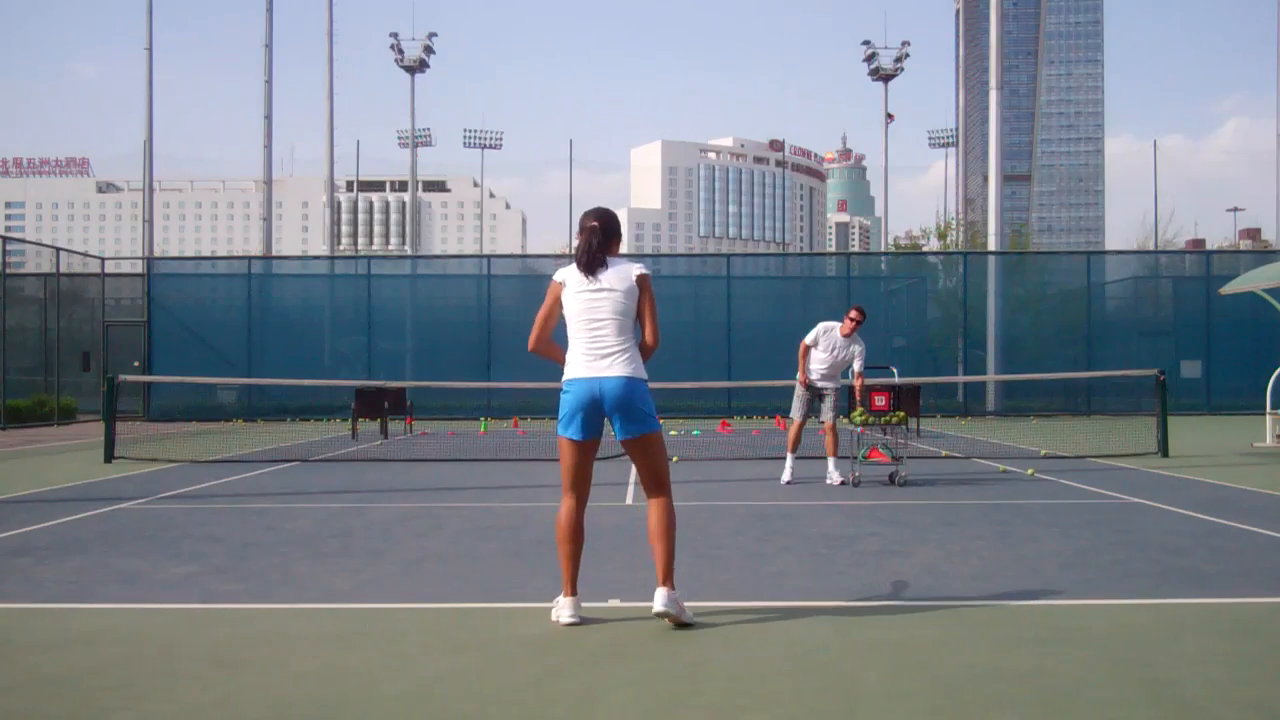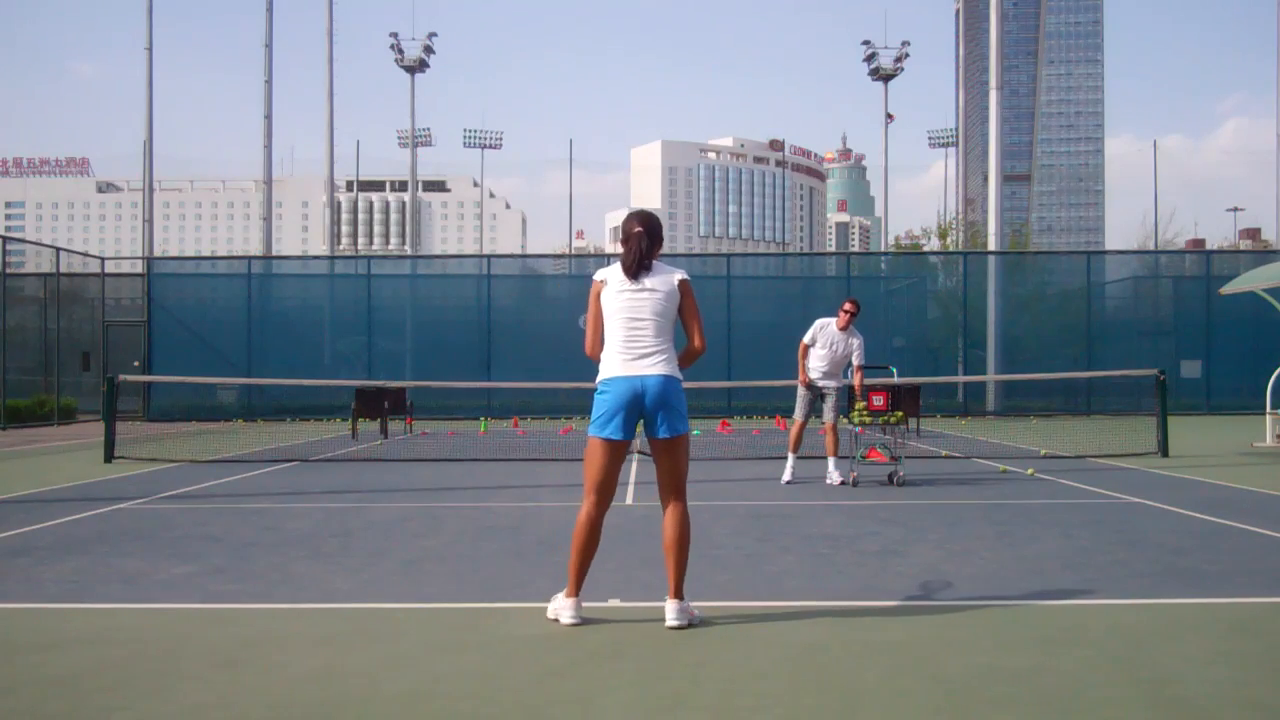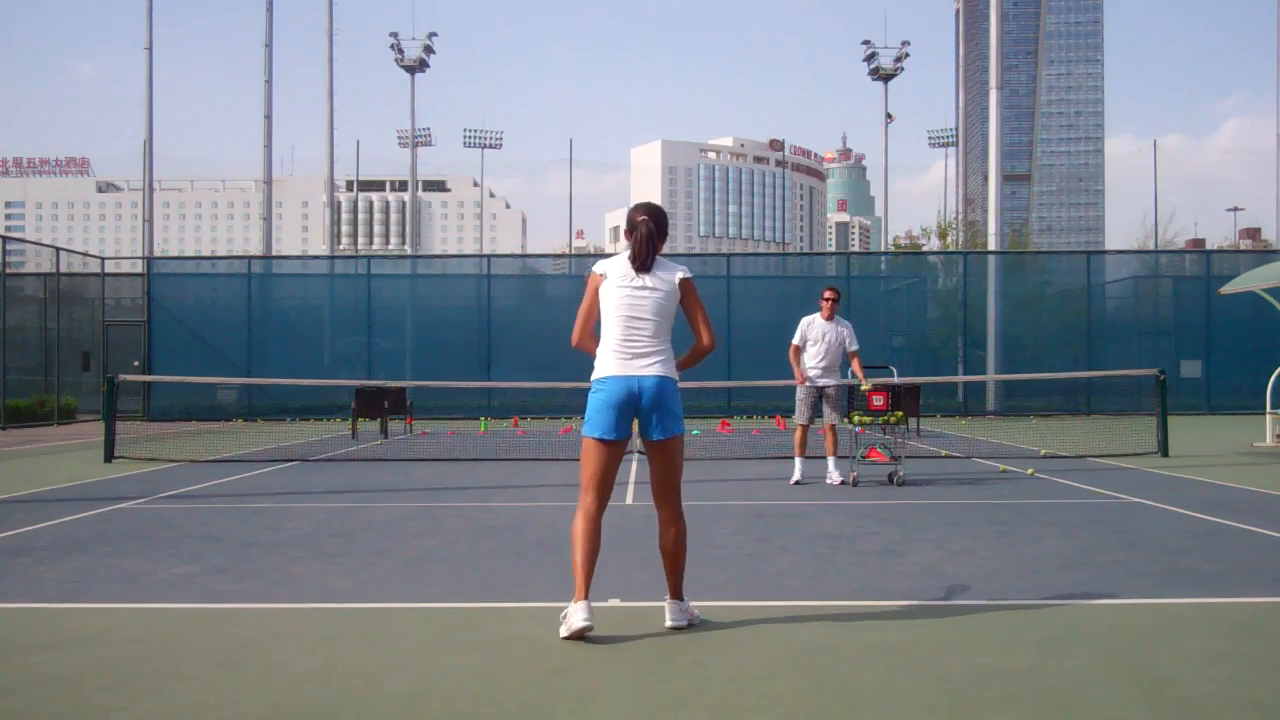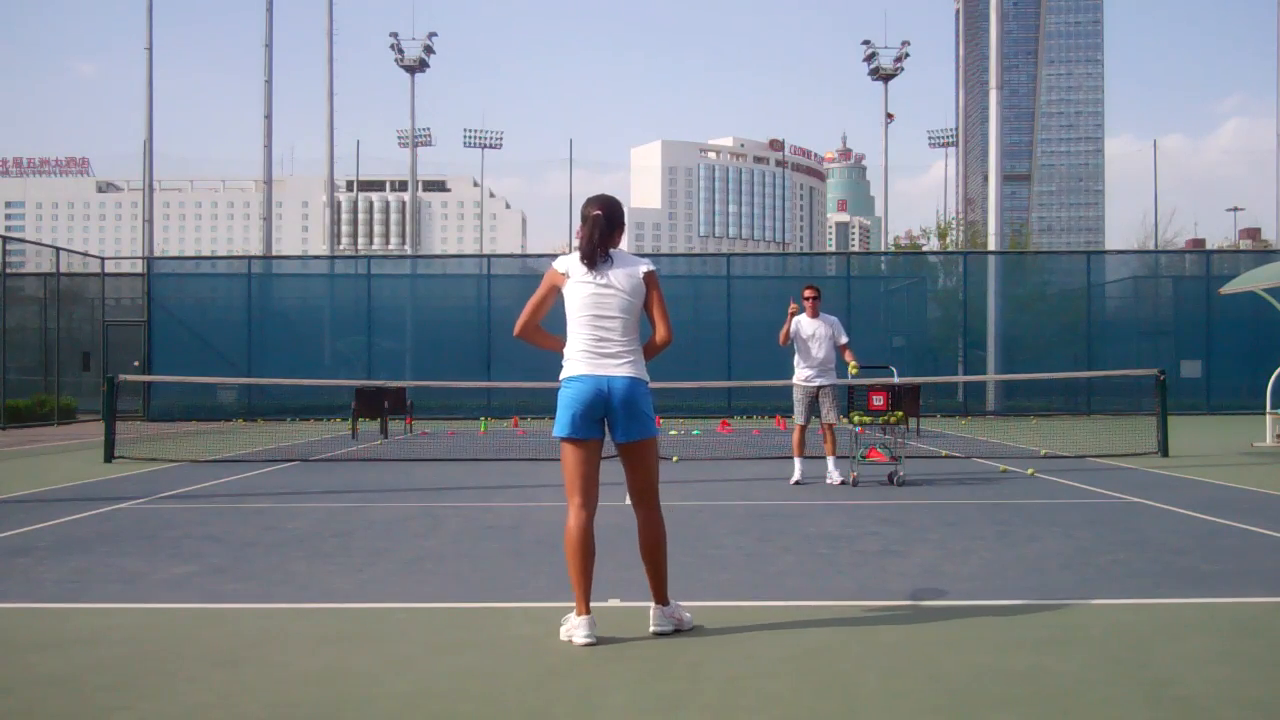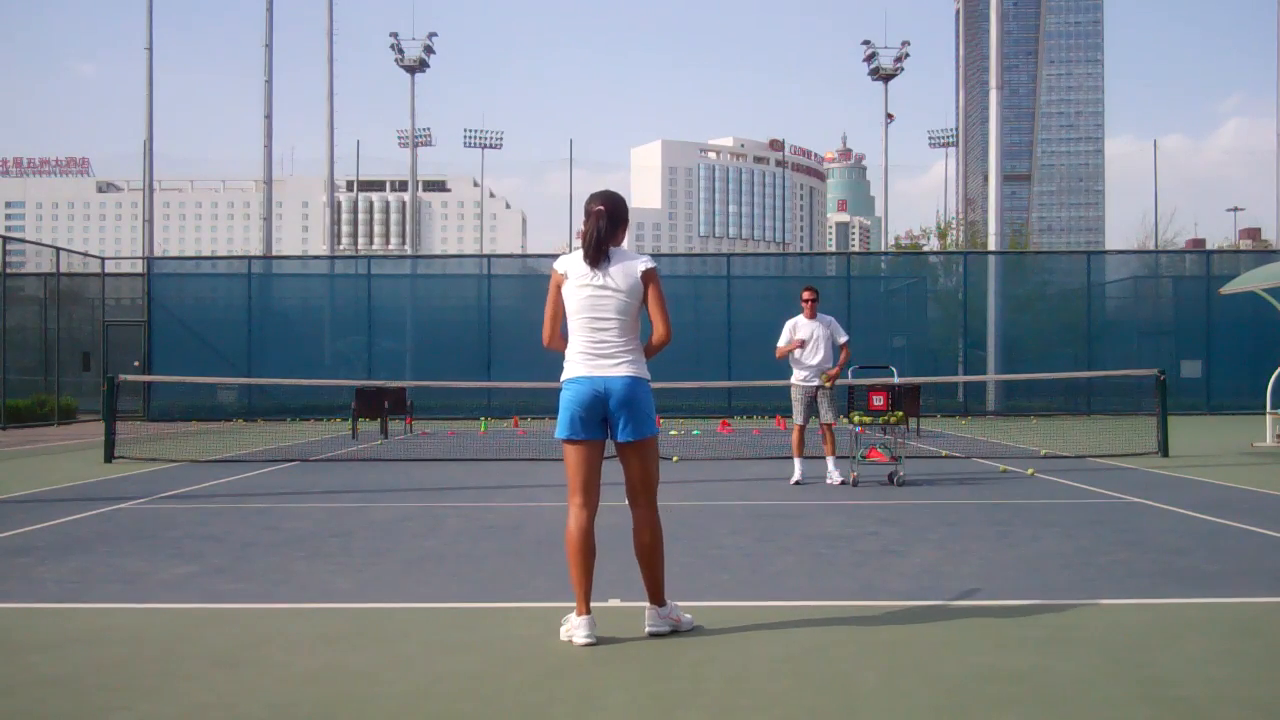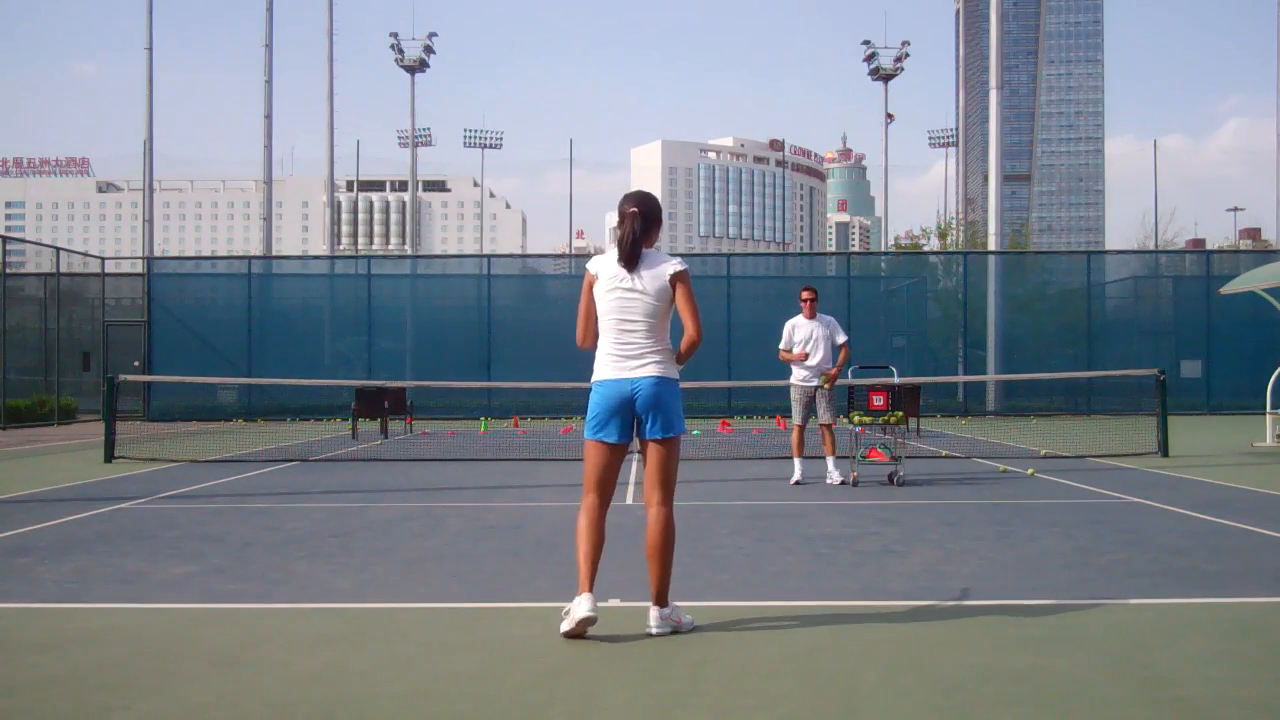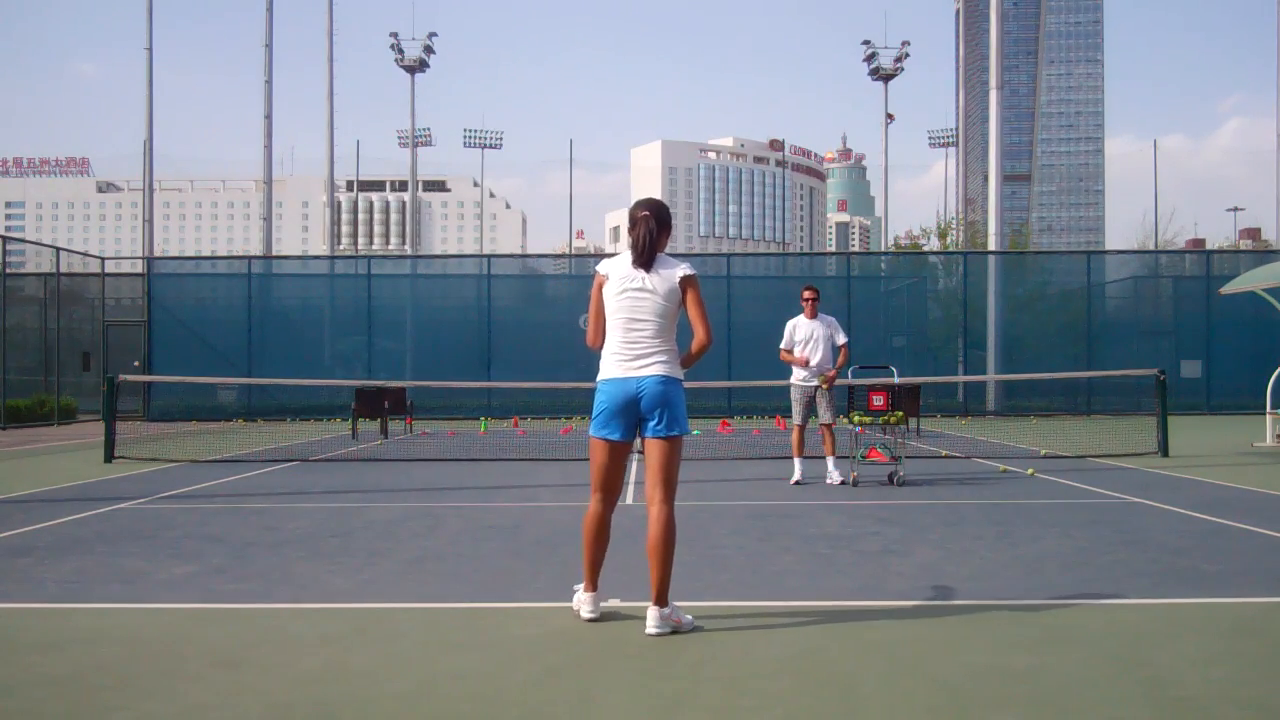
dt=0.4s
person 1, frame 1
left shoulder: (563, 278)
right shoulder: (636, 273)
left elbow: (536, 343)
right elbow: (651, 339)
left hip: (577, 387)
right hip: (626, 386)
left knee: (572, 498)
right knee: (658, 492)
left ankle: (568, 599)
right ankle: (665, 591)
person 1, frame 2
left shoulder: (603, 278)
right shoulder: (678, 279)
left elbow: (592, 348)
right elbow: (698, 344)
left hip: (615, 387)
right hip: (664, 386)
left knee: (595, 500)
right knee: (674, 500)
left ankle: (570, 599)
right ankle: (676, 603)
person 1, frame 3
left shoulder: (603, 270)
right shoulder: (678, 275)
left elbow: (579, 339)
right elbow: (707, 341)
left hip: (609, 385)
right hip: (659, 386)
left knee: (590, 502)
right knee: (668, 502)
left ankle: (580, 603)
right ankle: (676, 604)
person 1, frame 4
left shoulder: (564, 267)
right shoulder: (641, 269)
left elbow: (522, 329)
right elbow: (663, 335)
left hip: (579, 385)
right hip: (630, 386)
left knee: (580, 506)
right knee: (647, 505)
left ankle: (582, 616)
right ankle: (662, 608)
person 1, frame 5
left shoulder: (565, 266)
right shoulder: (642, 266)
left elbow: (549, 338)
right elbow: (663, 333)
left hip: (579, 386)
right hip: (630, 385)
left knee: (581, 506)
right knee: (643, 505)
left ankle: (583, 616)
right ankle: (658, 609)
person 1, frame 6
left shoulder: (597, 267)
right shoulder: (672, 268)
left elbow: (584, 339)
right elbow: (694, 333)
right wrist: (673, 361)
left hip: (608, 385)
right hip: (657, 385)
left knee: (594, 499)
right knee: (658, 502)
left ankle: (585, 596)
right ankle: (660, 610)
person 1, frame 7
left shoulder: (607, 270)
right shoulder: (681, 273)
left elbow: (594, 340)
right elbow: (703, 337)
left hip: (613, 384)
right hip: (662, 386)
left knee: (602, 497)
right knee: (660, 501)
left ankle: (589, 594)
right ankle: (659, 608)
person 2, frame 1
left shoulder: (858, 346)
right shoulder: (824, 328)
left elbow: (858, 376)
right elbow: (804, 345)
left wrist: (859, 403)
right wrist: (802, 372)
left hip: (830, 385)
right hip: (807, 380)
left knee: (830, 426)
right knee: (798, 422)
left ankle: (832, 471)
right ankle: (789, 467)
person 2, frame 2
left shoulder: (856, 340)
right shoulder: (821, 325)
left elbow: (858, 370)
right elbow: (804, 346)
left wrist: (858, 396)
right wrist: (802, 372)
left hip: (832, 384)
right hip: (809, 380)
left knee: (831, 426)
right knee: (799, 422)
left ankle: (832, 471)
right ankle: (789, 466)
person 2, frame 3
left shoulder: (845, 327)
right shoulder: (807, 322)
left elbow: (853, 356)
right elbow: (794, 349)
left wrist: (862, 379)
right wrist: (797, 370)
left hip: (831, 383)
right hip: (807, 381)
left knee: (830, 427)
right knee: (802, 425)
left ankle: (832, 471)
right ankle: (798, 470)
person 2, frame 4
left shoulder: (832, 322)
right shoulder: (796, 322)
left elbow: (844, 348)
right elbow: (782, 342)
left wrist: (853, 362)
right wrist: (789, 319)
left hip: (827, 381)
right hip: (802, 381)
left knee: (828, 426)
right knee: (800, 425)
left ankle: (832, 470)
right ankle: (798, 470)
person 2, frame 5
left shoulder: (830, 322)
right shoulder: (792, 324)
left elbow: (845, 348)
right elbow: (778, 354)
left wrist: (838, 368)
right wrist: (791, 346)
left hip: (825, 382)
right hip: (801, 382)
left knee: (827, 426)
right knee: (799, 426)
left ankle: (832, 470)
right ankle: (798, 471)
person 2, frame 6
left shoulder: (829, 322)
right shoulder: (791, 325)
left elbow: (844, 348)
right elbow: (781, 354)
left wrist: (837, 368)
right wrist: (795, 357)
left hip: (824, 382)
right hip: (799, 382)
left knee: (826, 426)
right knee: (798, 426)
left ankle: (832, 470)
right ankle: (798, 471)
person 2, frame 7
left shoulder: (830, 322)
right shoulder: (793, 324)
left elbow: (844, 350)
right elbow: (783, 354)
left wrist: (835, 371)
right wrist: (797, 360)
left hip: (824, 382)
right hip: (800, 382)
left knee: (827, 425)
right knee: (798, 426)
left ankle: (832, 470)
right ankle: (798, 471)
